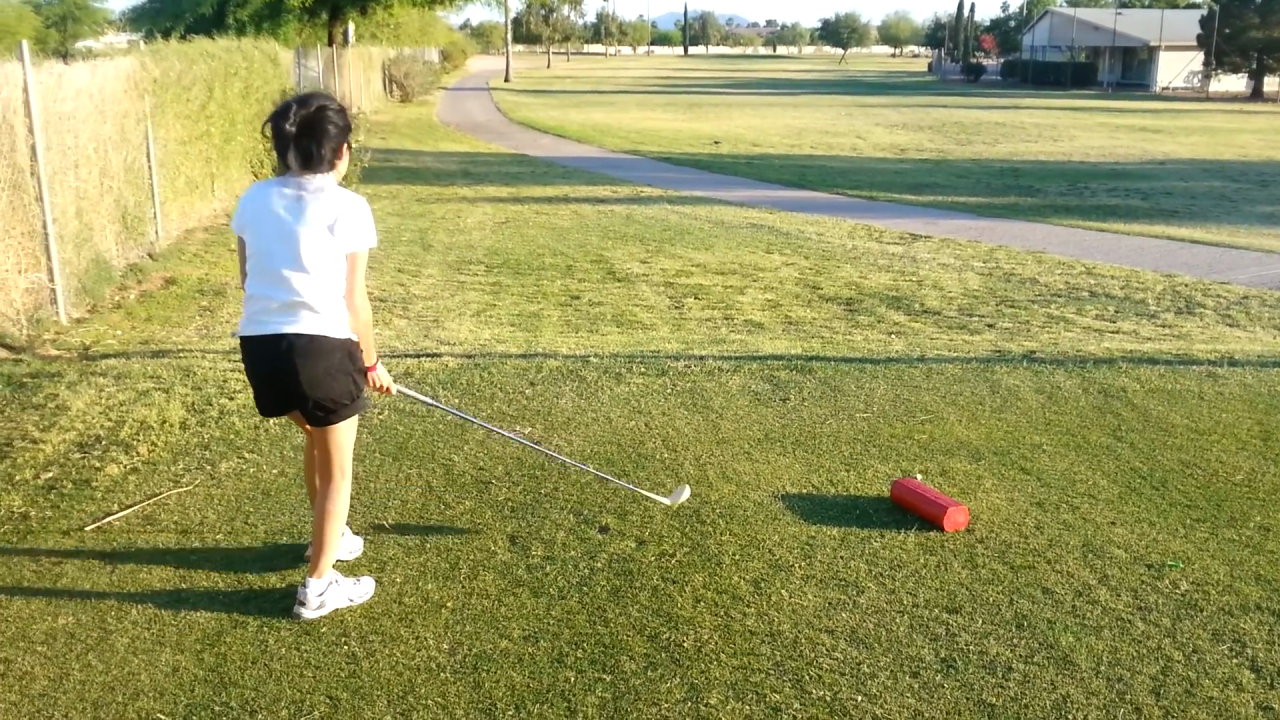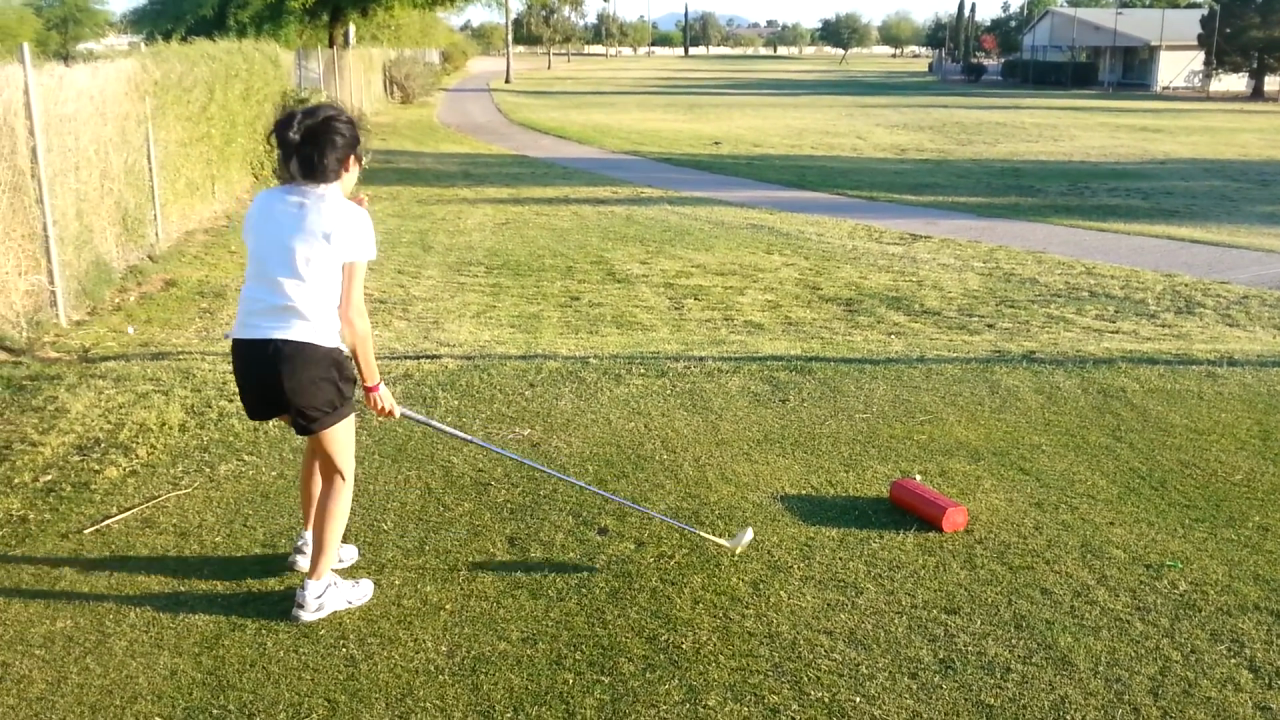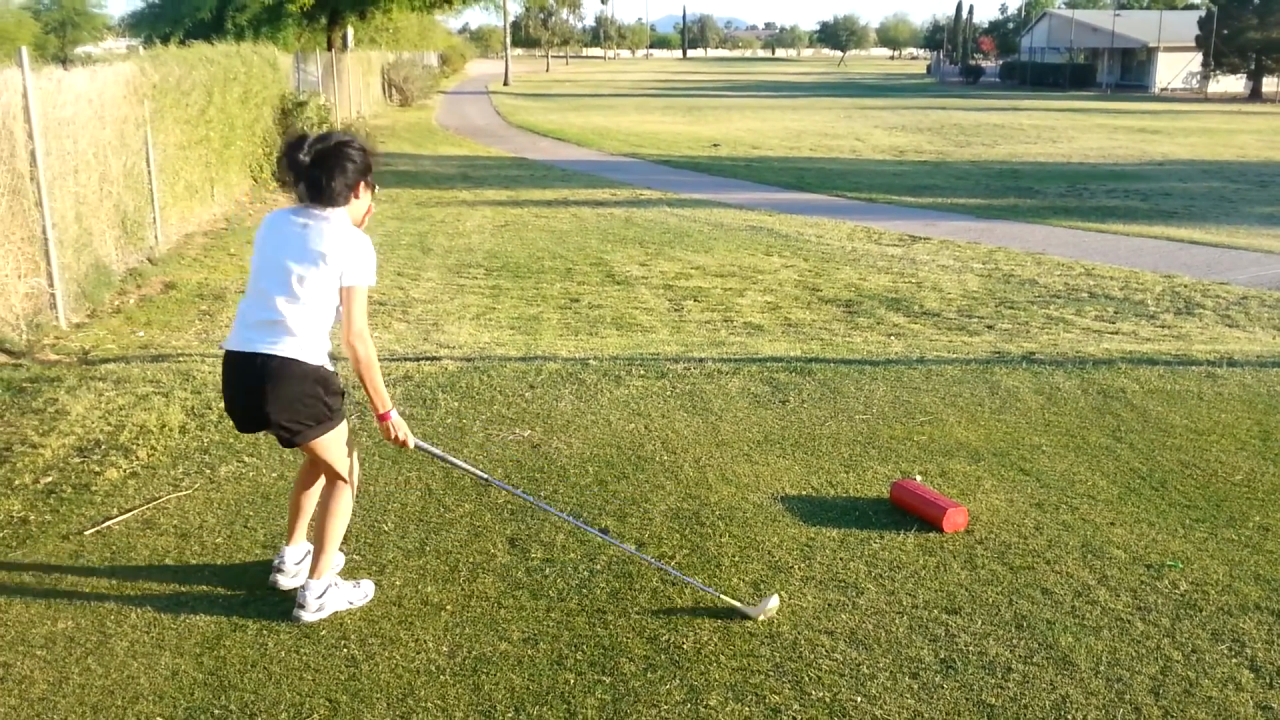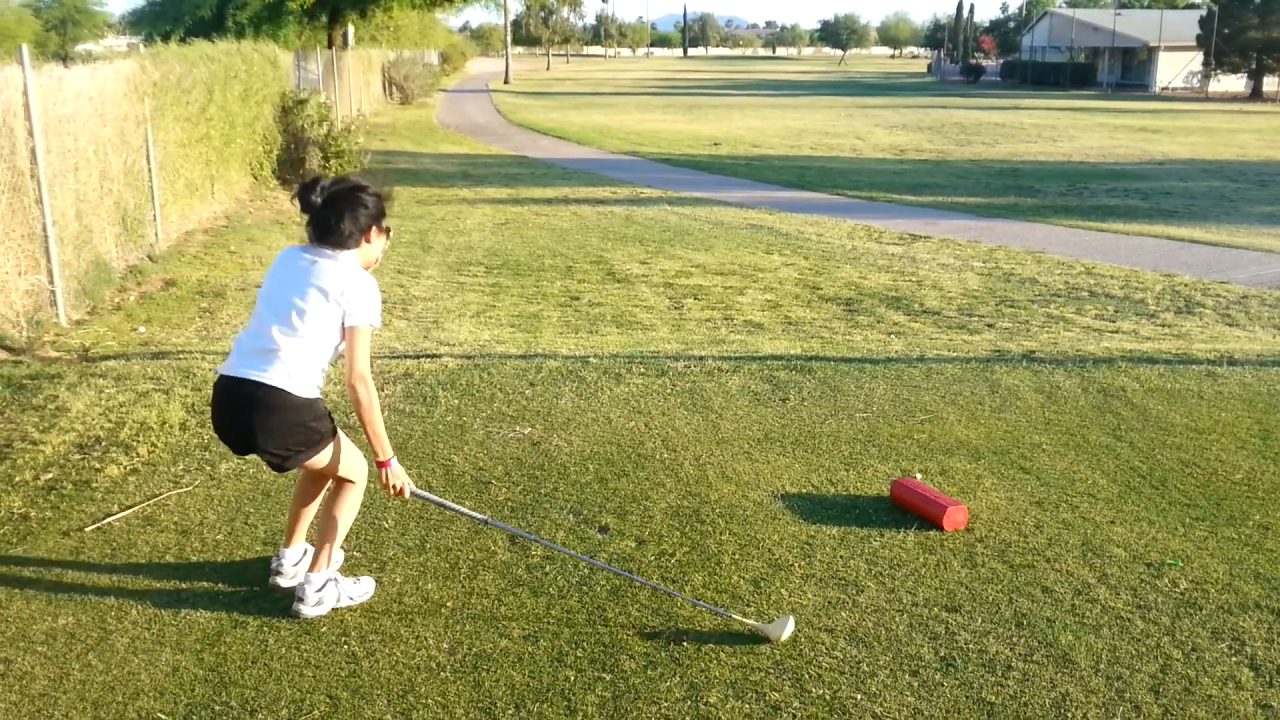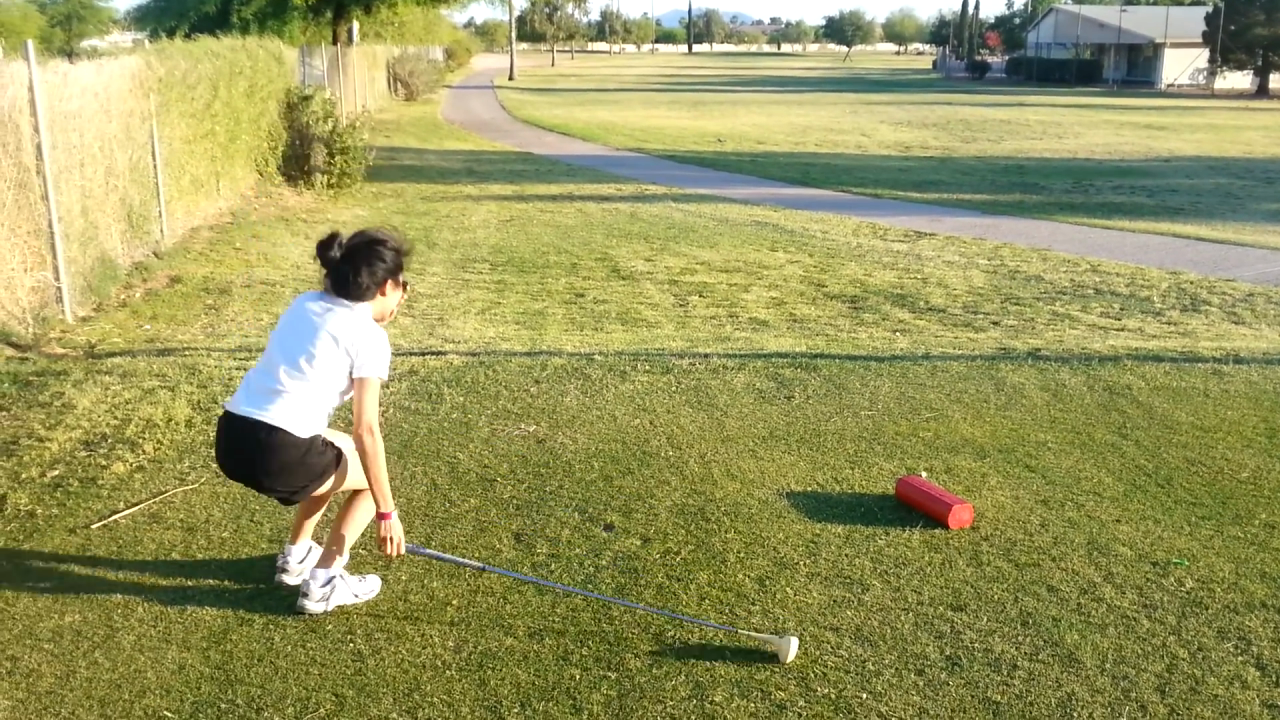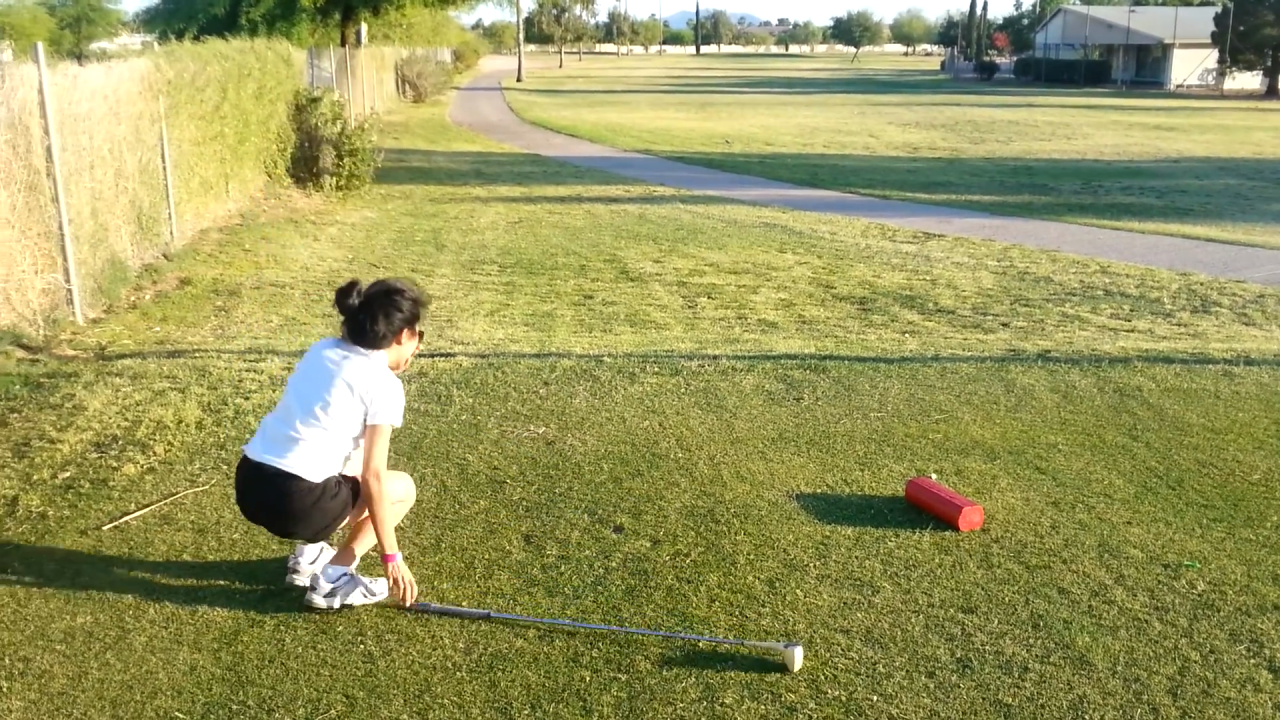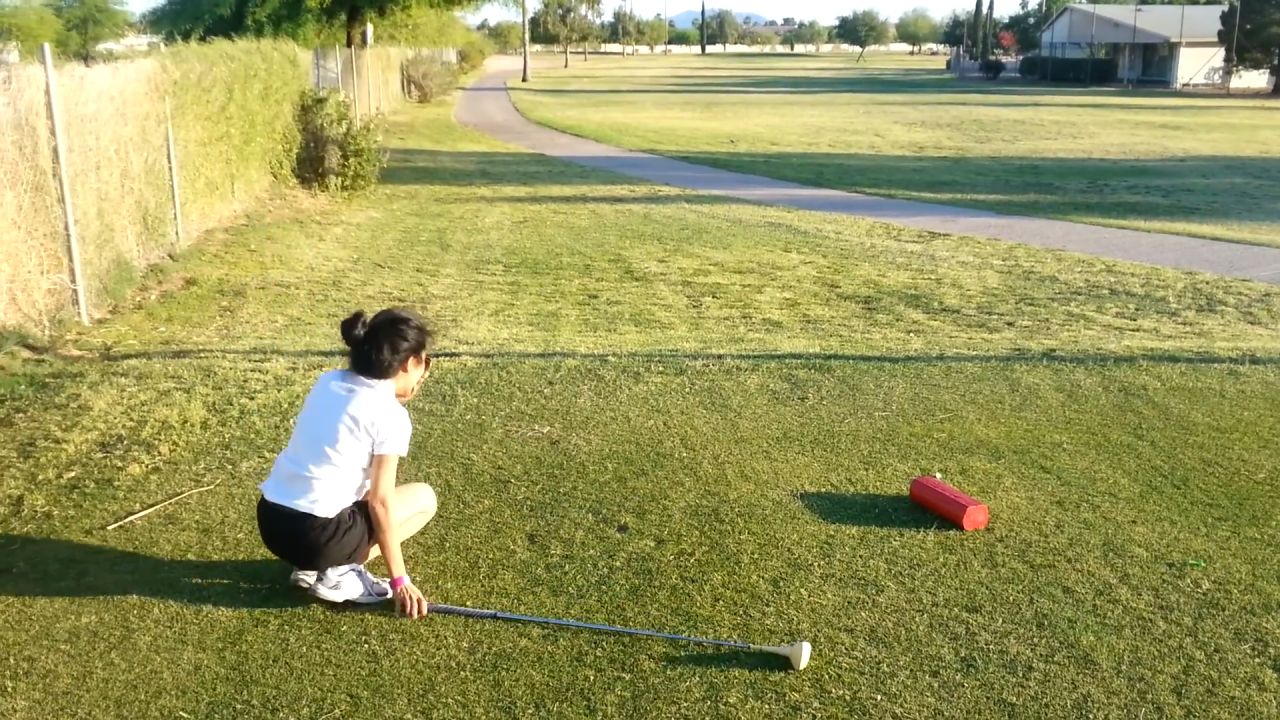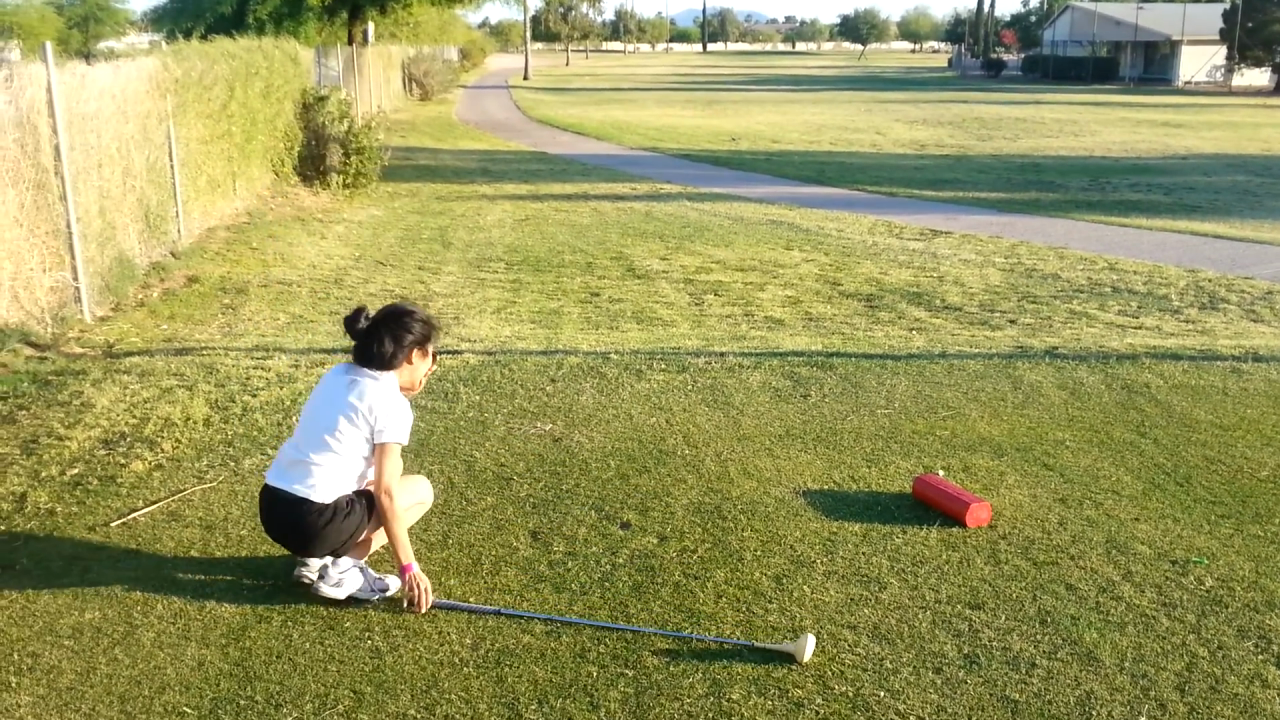
dt=0.1s
person 1, frame 1
left shoulder: (253, 200)
right shoulder: (348, 208)
left elbow: (250, 277)
right elbow: (354, 304)
right wrist: (371, 364)
left hip: (259, 347)
right hip: (319, 348)
left knee: (321, 436)
right knee: (336, 468)
left ankle: (325, 537)
right ankle: (318, 587)
person 1, frame 2
left shoulder: (263, 205)
right shoulder: (349, 217)
right elbow: (350, 314)
right wrist: (373, 383)
left hip: (249, 352)
right hip: (306, 356)
left knee: (321, 442)
right knee: (340, 469)
left ankle: (310, 544)
right ankle: (317, 591)
person 1, frame 3
left shoulder: (274, 223)
right shoulder: (352, 243)
right elbow: (356, 343)
right wrist: (386, 413)
left hip: (238, 370)
right hip: (289, 374)
left knee: (326, 446)
right knee: (343, 474)
left ankle: (292, 558)
right ankle: (318, 591)
person 1, frame 4
left shoulder: (288, 260)
right shoulder: (358, 283)
right elbow: (358, 381)
right wrist: (387, 461)
left hip: (229, 397)
right hip: (279, 405)
left knee: (325, 455)
right knee: (352, 472)
left ankle: (290, 557)
right ankle: (317, 585)
person 1, frame 5
left shoulder: (303, 305)
right shoulder: (369, 337)
right elbow: (367, 430)
right wrist: (387, 513)
left hip: (232, 441)
right hip: (276, 452)
left knee: (340, 451)
right knee: (368, 477)
left ankle: (297, 556)
right ankle: (323, 581)
person 1, frame 6
left shoulder: (321, 351)
right shoulder: (384, 384)
right elbow: (373, 476)
right wrist: (392, 558)
left hip: (251, 482)
right hip: (294, 498)
left knee: (355, 461)
right knee: (400, 489)
left ankle: (308, 555)
right ankle: (334, 577)
person 1, frame 7
left shoulder: (329, 382)
right shoulder: (390, 414)
right elbow: (381, 504)
right wrist: (400, 580)
left hip: (271, 519)
right hip: (312, 533)
left knee: (380, 481)
right knee: (423, 499)
left ankle: (313, 565)
right ankle: (343, 575)
person 1, frame 8
left shoulder: (337, 376)
right shoulder: (392, 405)
right elbow: (386, 493)
right wrist: (409, 567)
left hip: (272, 506)
right hip: (310, 520)
left knee: (381, 471)
right knee: (420, 490)
left ankle: (316, 558)
right ankle: (344, 569)
